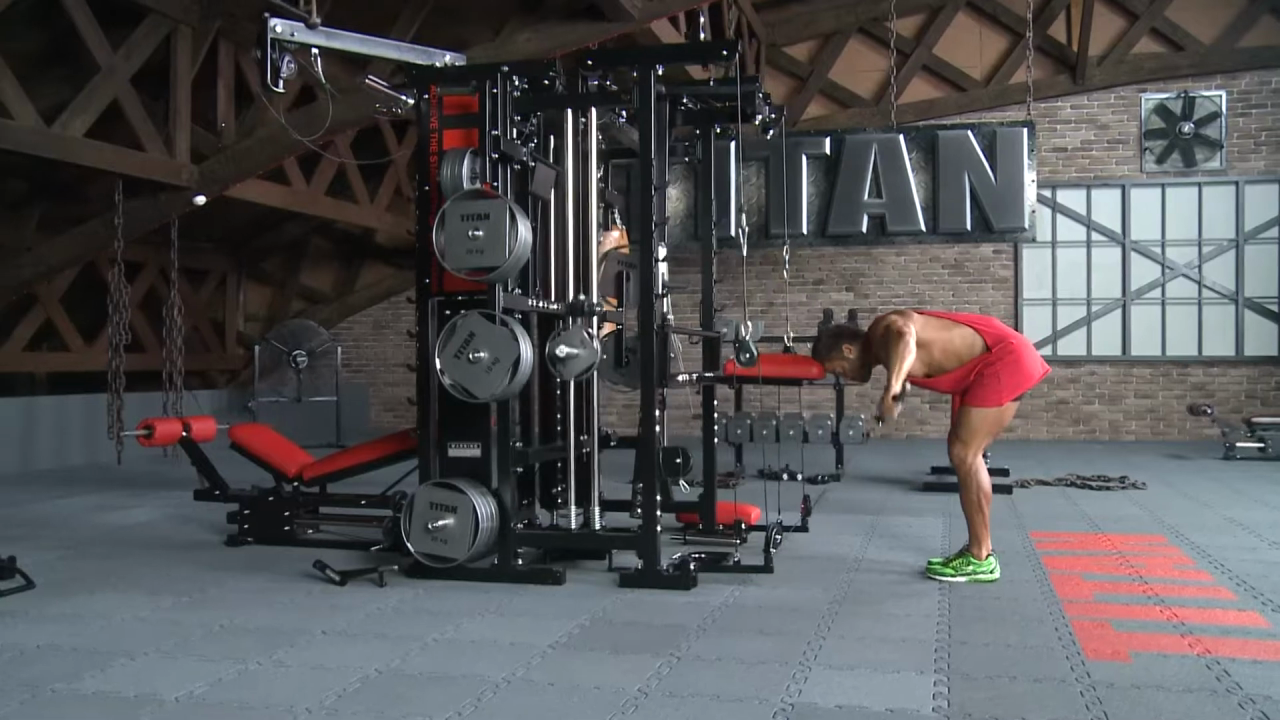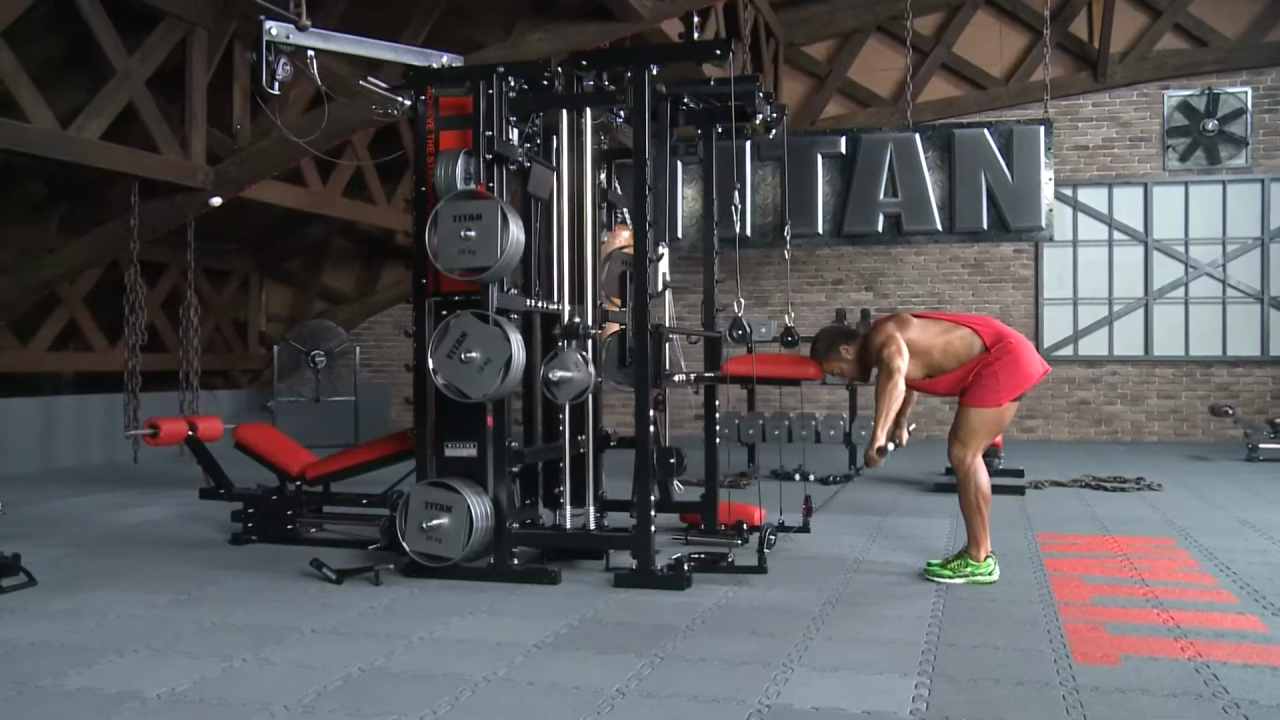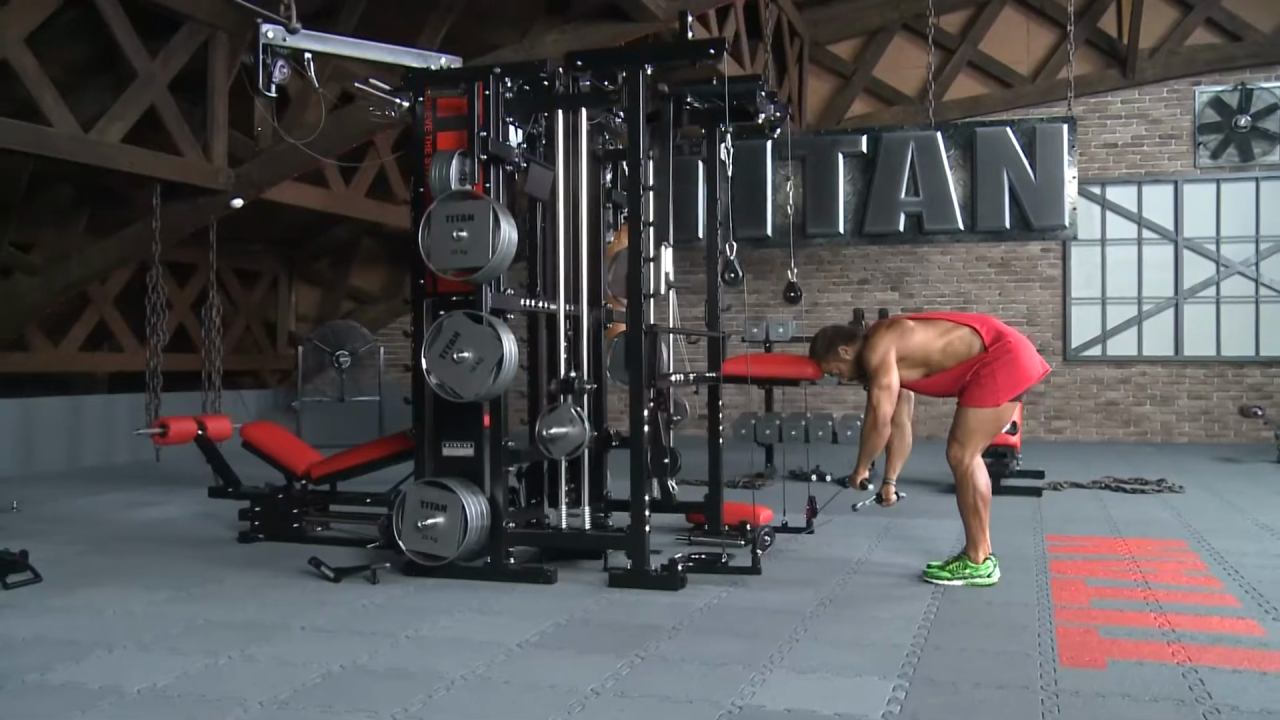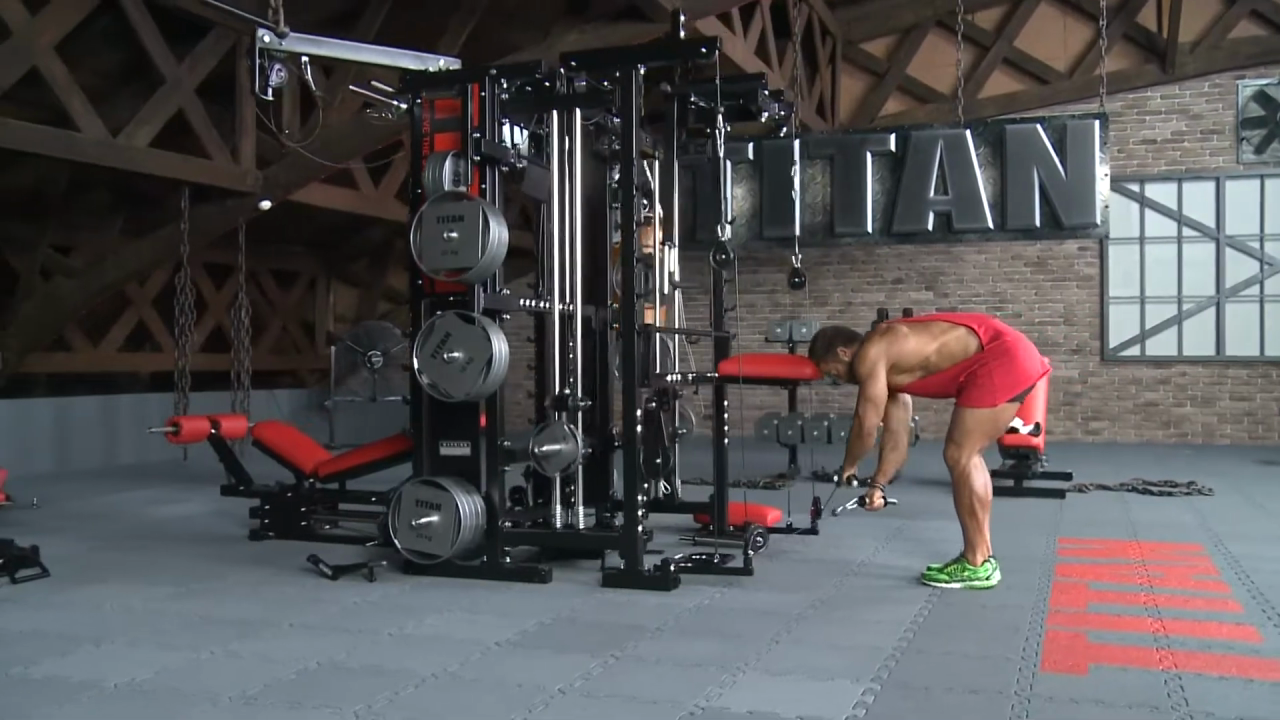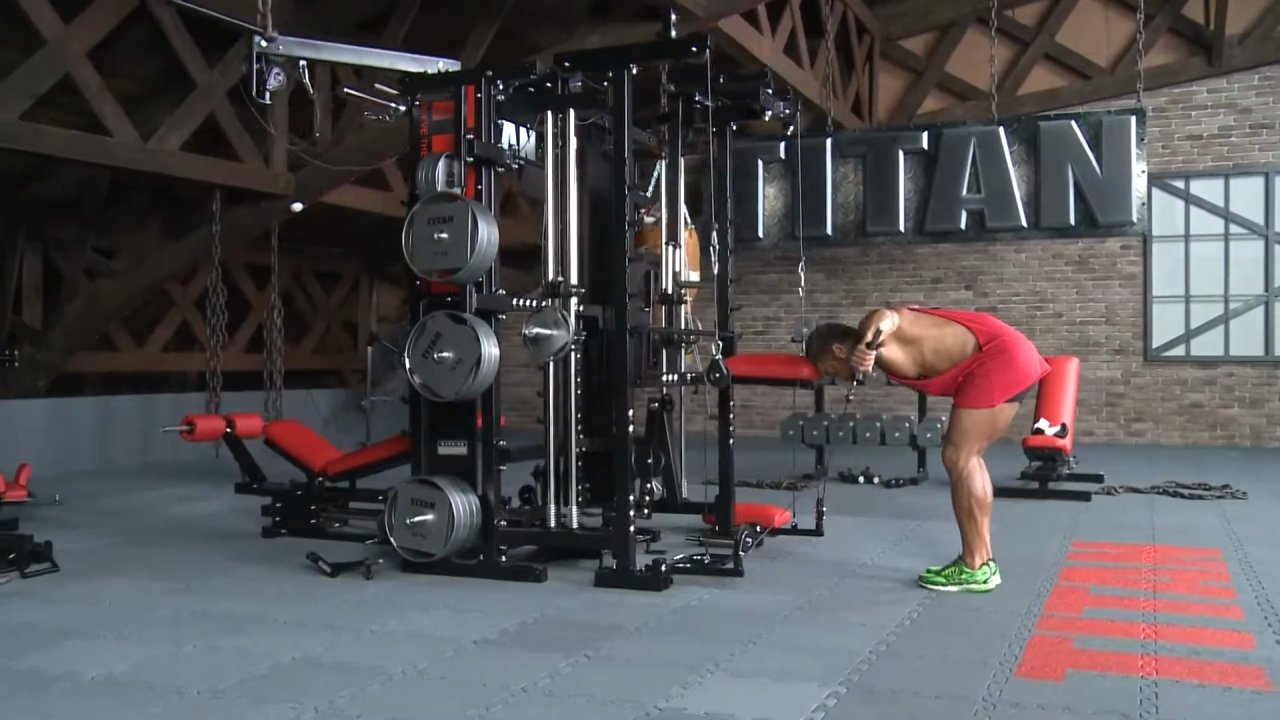
dt=0.7s
person 1, frame 1
left shoulder: (881, 335)
right shoulder: (883, 341)
left elbow: (904, 333)
left wrist: (891, 391)
left hip: (1004, 360)
right hip: (1004, 357)
left knee: (964, 455)
right knee: (964, 453)
left ankle: (981, 560)
right ankle: (980, 550)
person 1, frame 2
left shoulder: (879, 339)
right shoulder: (887, 341)
left elbow: (895, 372)
right elbow: (905, 376)
left wrist: (878, 437)
right wrist: (900, 424)
left hip: (1002, 360)
right hip: (1005, 356)
left knee: (963, 456)
right knee: (966, 454)
left ankle: (979, 561)
right ankle: (979, 552)
person 1, frame 3
left shoulder: (877, 348)
right shoulder: (891, 360)
left elbow: (879, 417)
right elbow: (899, 424)
left wrist: (861, 469)
right wrist: (889, 481)
left hip: (1002, 360)
right hip: (1006, 356)
left knee: (962, 456)
right knee: (967, 455)
left ankle: (978, 564)
right ankle: (980, 554)
person 1, frame 4
left shoulder: (871, 354)
right shoulder: (887, 365)
left elbow: (866, 424)
right elbow: (896, 434)
left wrist: (848, 467)
right wrist: (878, 485)
left hip: (1001, 360)
right hip: (1009, 355)
left knee: (959, 457)
right knee: (967, 456)
left ankle: (977, 566)
right ankle: (981, 557)
person 1, frame 5
left shoulder: (868, 331)
right shoulder: (880, 339)
left elbow: (885, 317)
left wrist: (867, 344)
left hip: (998, 359)
right hip: (1009, 354)
left knee: (958, 459)
right knee: (968, 458)
left ankle: (975, 569)
right ankle: (983, 561)
